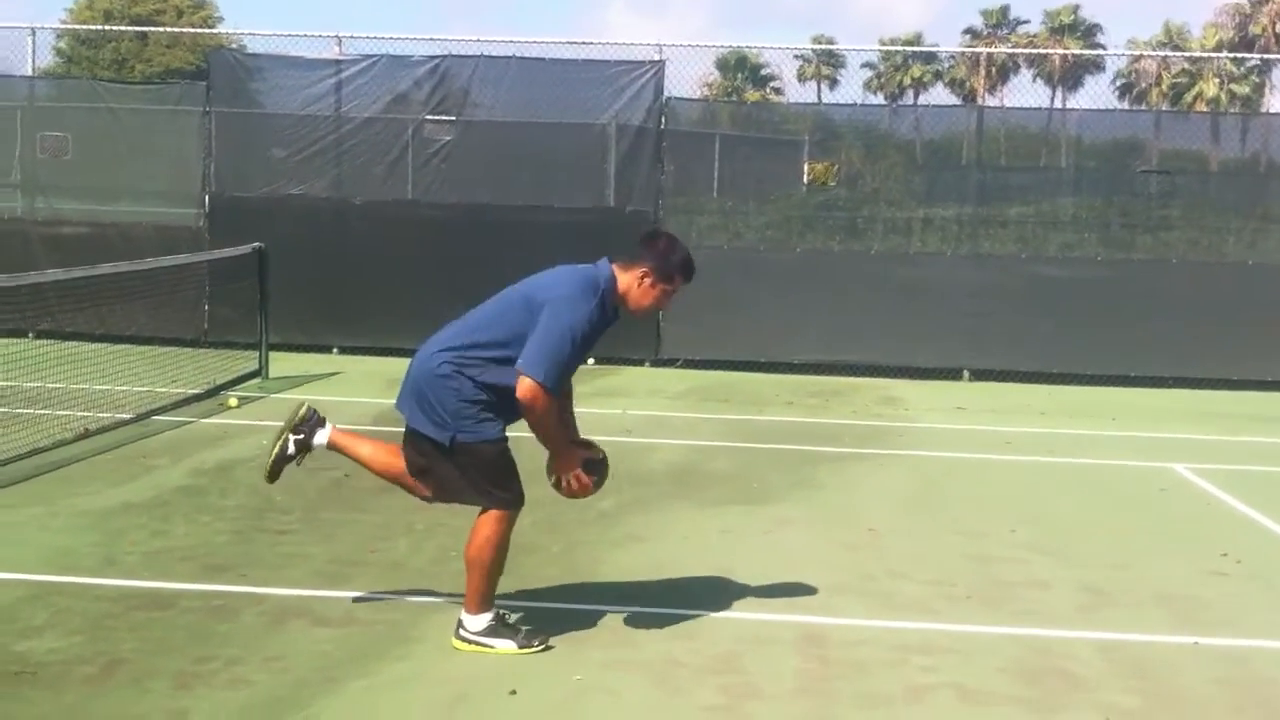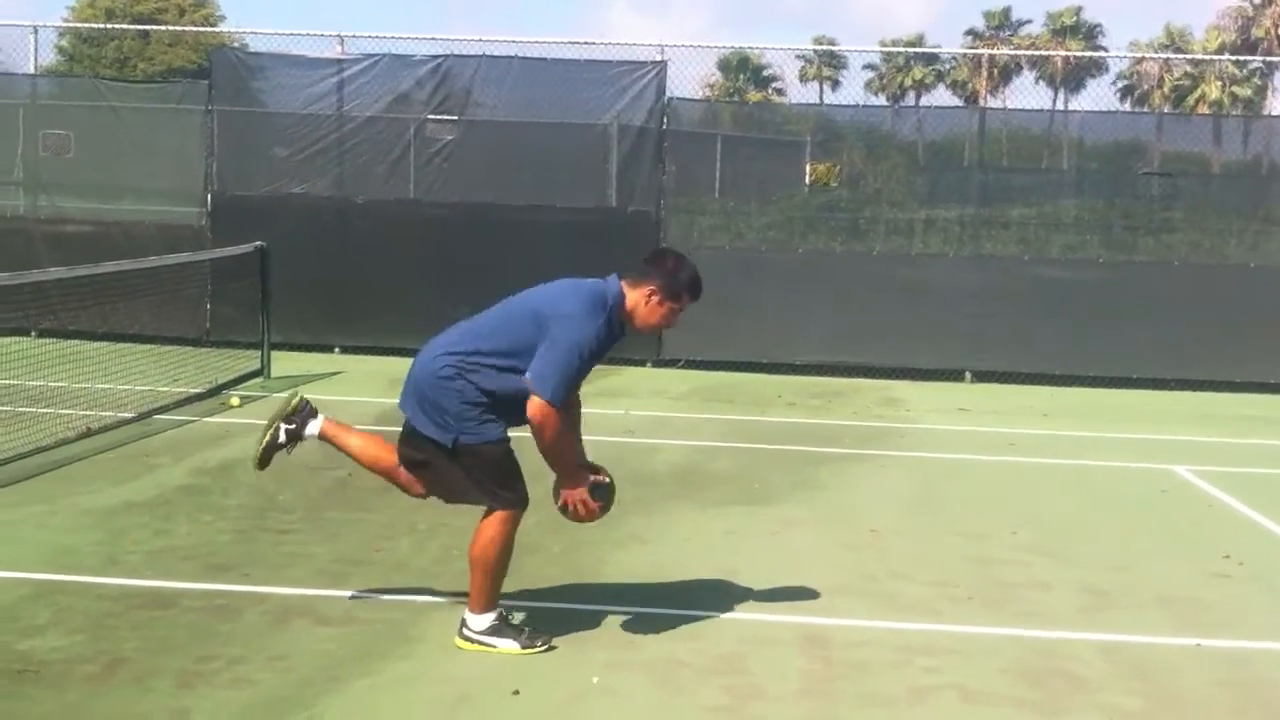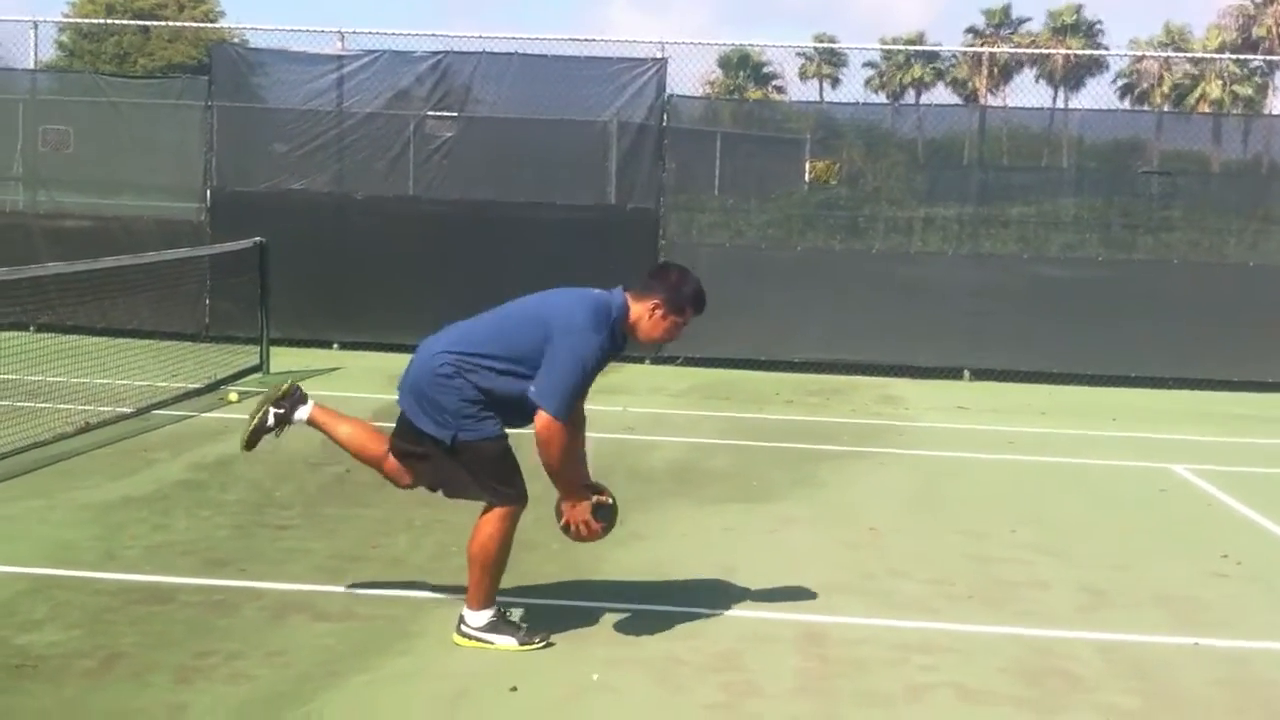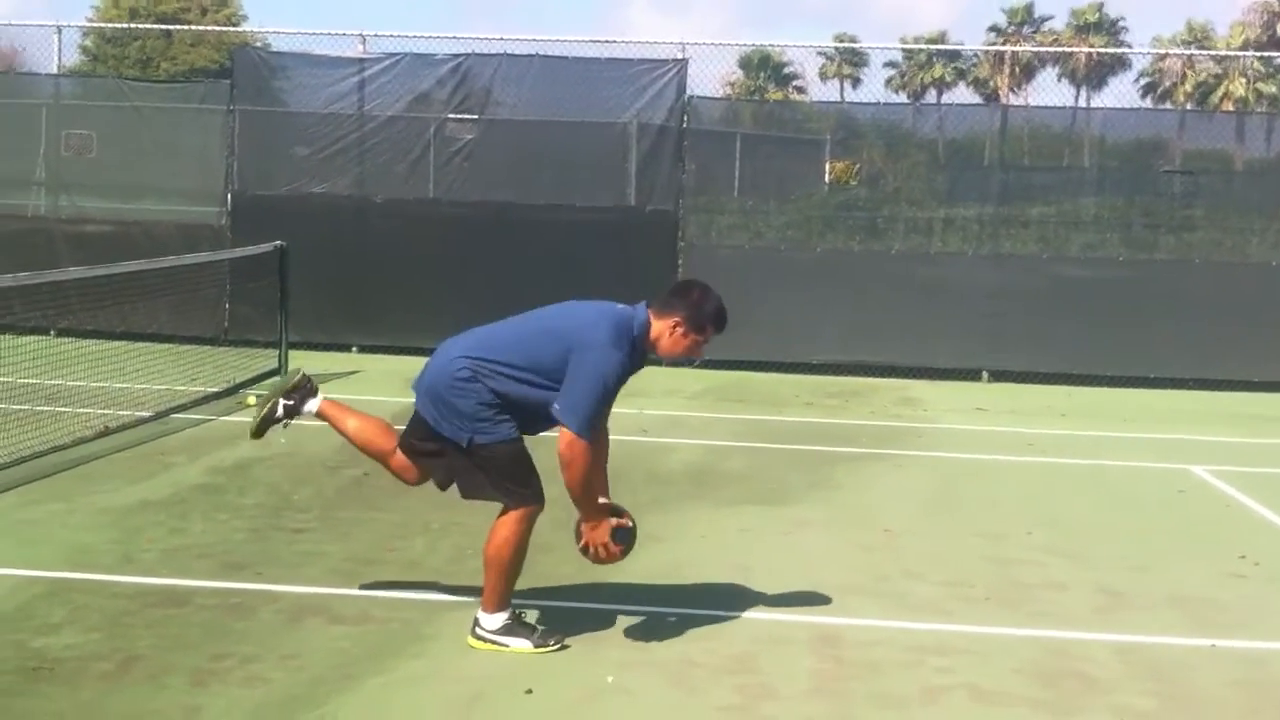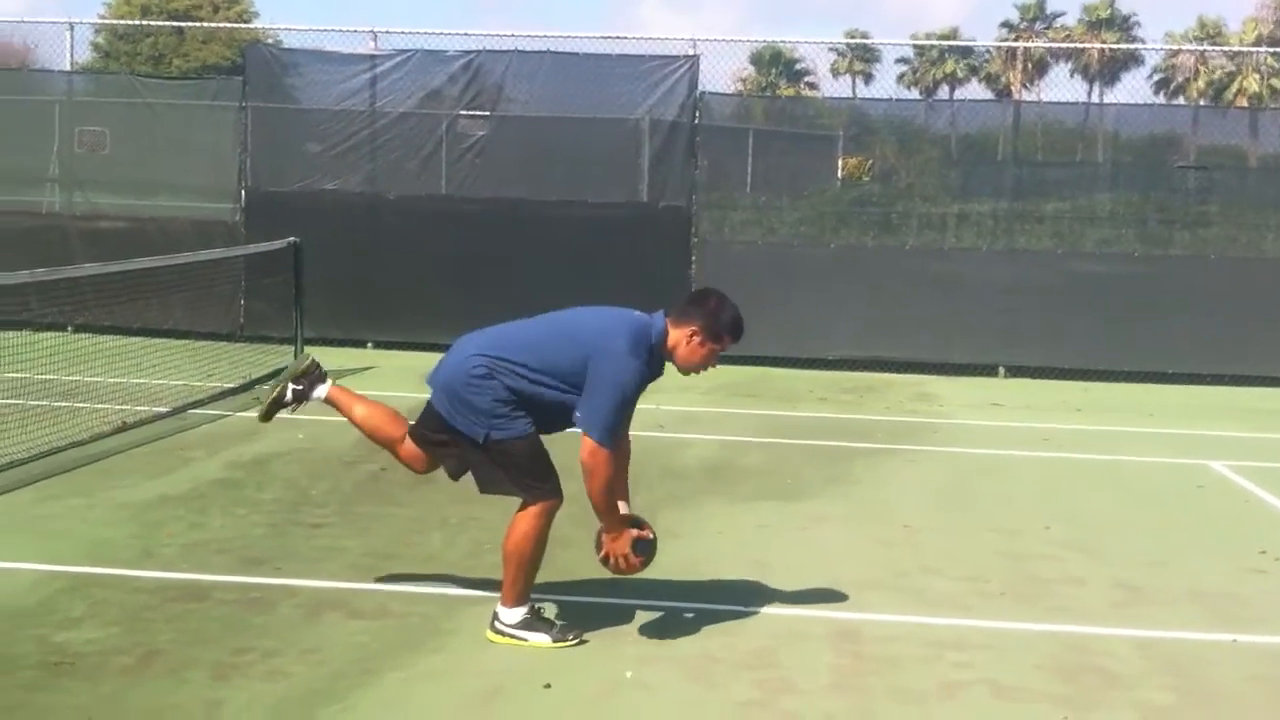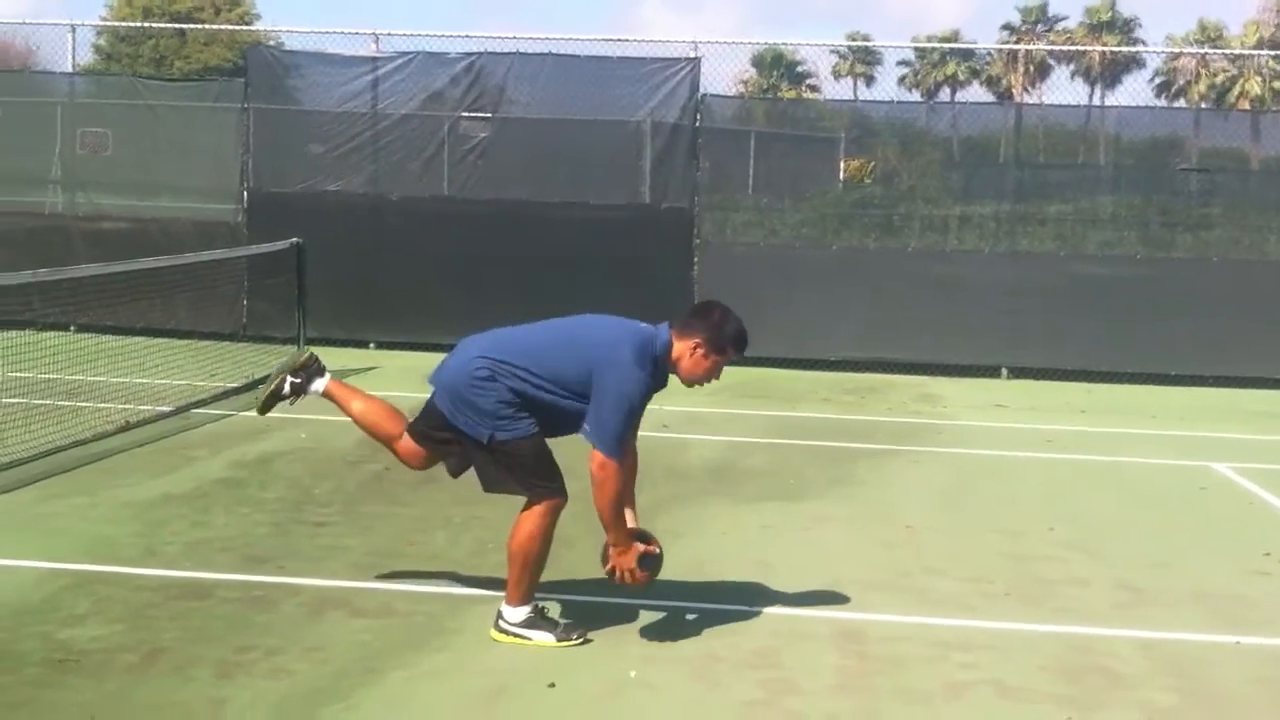
dt=0.1s
person 1, frame 1
left shoulder: (592, 291)
right shoulder: (577, 303)
left elbow: (556, 376)
right elbow: (529, 391)
left wrist: (570, 443)
right wrist: (563, 459)
left hip: (444, 379)
right hip: (454, 388)
left knee: (423, 481)
right knee: (501, 502)
left ankle: (318, 433)
right ankle: (476, 623)
person 1, frame 2
left shoulder: (598, 305)
right shoulder: (584, 321)
left elbow: (565, 395)
right elbow: (541, 411)
left wrist: (577, 466)
right wrist: (570, 481)
left hip: (442, 377)
right hip: (453, 387)
left knee: (412, 479)
right knee: (506, 502)
left ankle: (310, 423)
right ankle: (479, 624)
person 1, frame 3
left shoulder: (600, 315)
right shoulder: (587, 332)
left elbow: (569, 408)
right elbow: (547, 426)
left wrist: (579, 480)
right wrist: (573, 498)
left hip: (439, 374)
right hip: (451, 385)
left knee: (400, 469)
right knee: (506, 500)
left ankle: (300, 408)
right ankle: (477, 619)
person 1, frame 4
left shoulder: (622, 331)
right shoulder: (607, 350)
left elbow: (594, 428)
right elbow: (572, 446)
left wrist: (602, 499)
right wrist: (593, 520)
left hip: (455, 375)
right hip: (466, 387)
left knee: (407, 466)
right knee: (523, 501)
left ankle: (307, 400)
right ankle: (493, 622)
person 1, frame 5
left shoulder: (639, 337)
right shoulder: (626, 357)
left elbow: (615, 435)
right elbow: (594, 454)
left wrist: (623, 505)
right wrist: (614, 530)
left hip: (470, 372)
right hip: (483, 385)
left knee: (414, 453)
right knee: (541, 497)
left ankle: (318, 387)
right ankle: (511, 615)
person 1, frame 6
left shoulder: (643, 349)
right shoulder: (629, 370)
left elbow: (624, 449)
right elbow: (605, 468)
left wrist: (629, 518)
right wrist: (620, 545)
left hip: (472, 371)
right hip: (485, 387)
left knee: (411, 448)
right knee: (546, 496)
left ankle: (316, 380)
right ankle: (515, 616)
